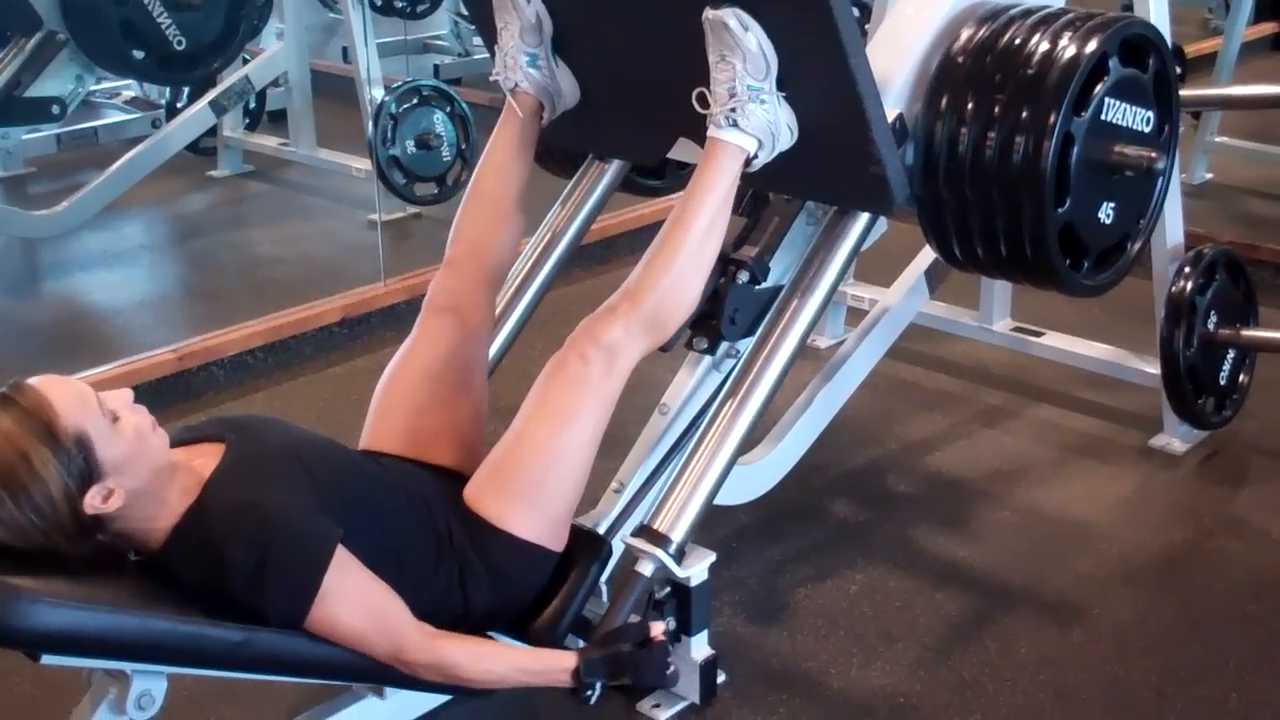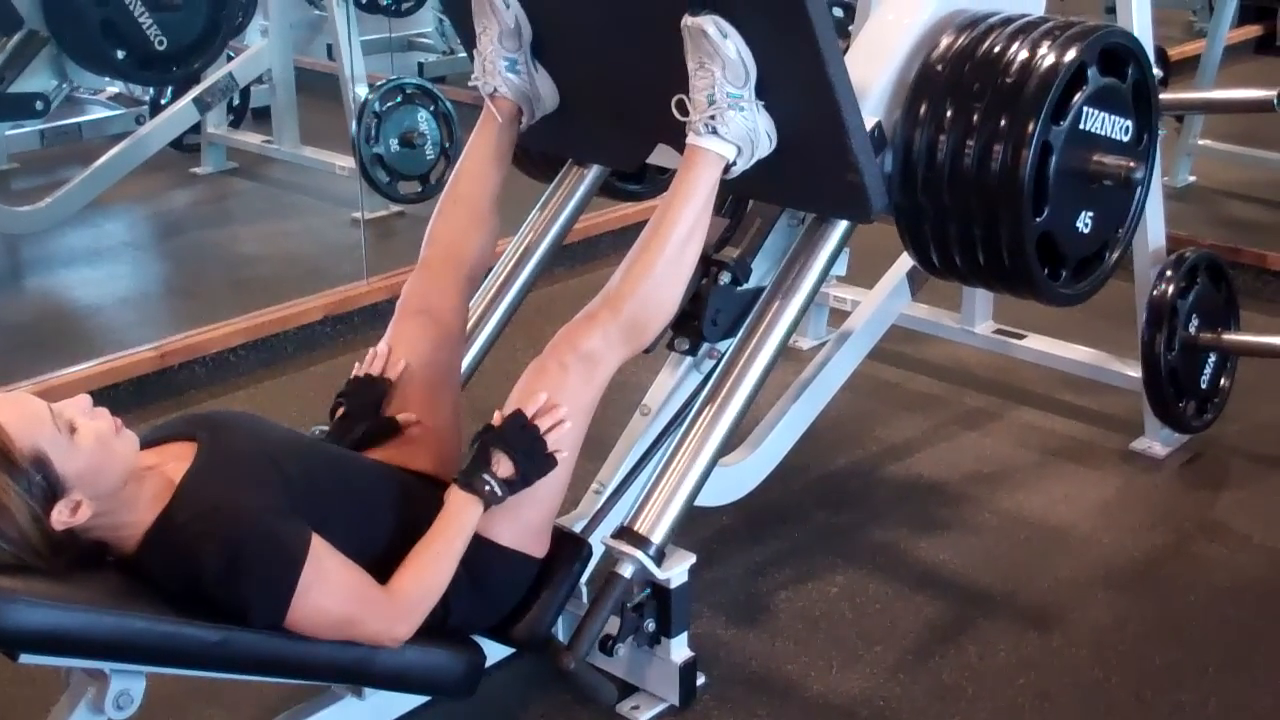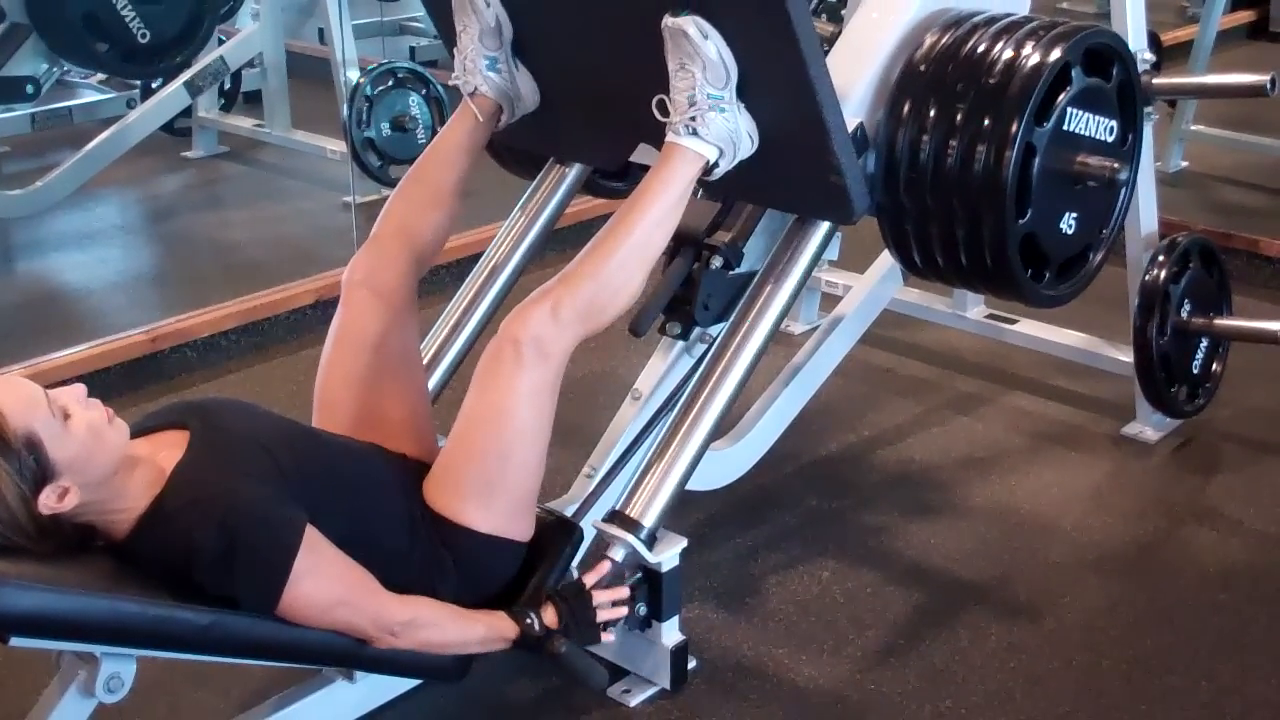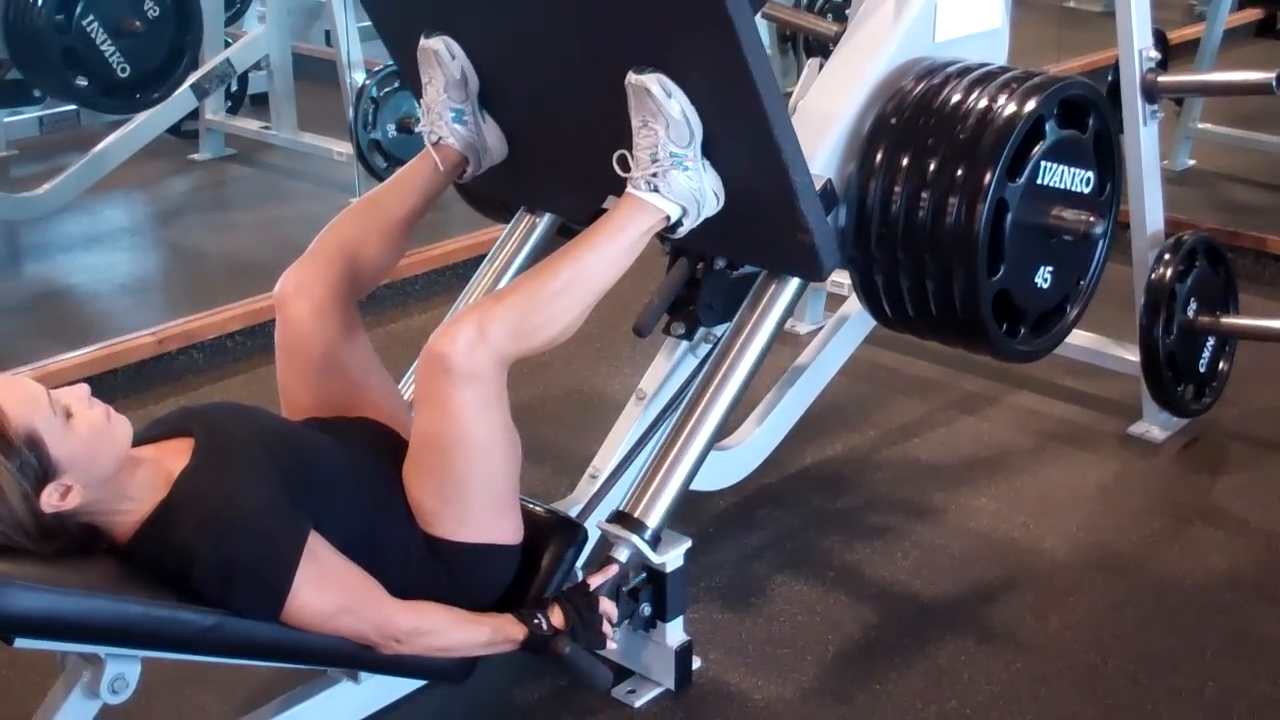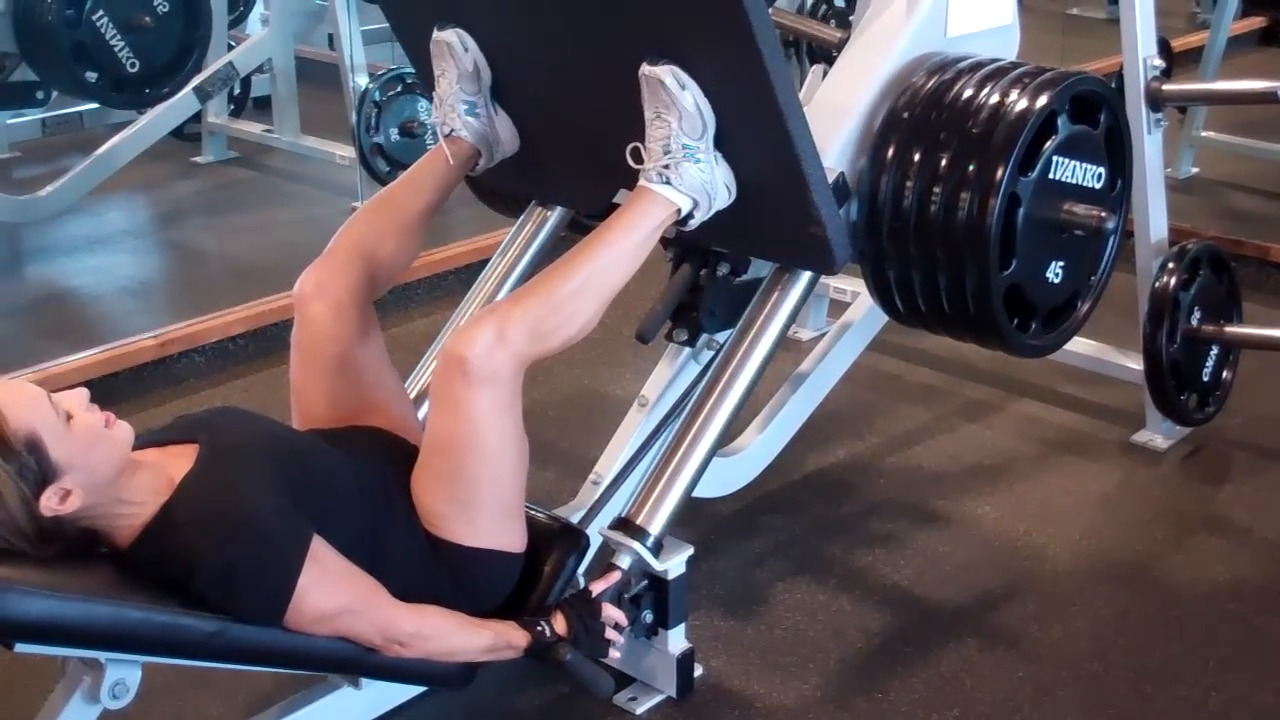
dt=1s
person 1, frame 1
left shoulder: (163, 479)
right shoulder: (252, 531)
right elbow: (420, 651)
right wrist: (593, 666)
left hip: (412, 495)
right hip: (478, 560)
left knee: (459, 294)
right knee: (608, 339)
left ankle: (528, 99)
right ankle: (736, 136)
person 1, frame 2
left shoulder: (148, 457)
right shoulder: (220, 537)
right elbow: (389, 619)
left wrist: (342, 434)
right wrist: (484, 485)
left hip: (390, 499)
right hip: (460, 573)
left knee: (435, 294)
right knee: (586, 347)
left ankle: (506, 98)
right ankle: (716, 139)
person 1, frame 3
left shoulder: (131, 461)
right shoulder: (218, 522)
right elbow: (386, 623)
right wrist: (543, 622)
left hip: (378, 481)
right hip: (446, 553)
left knee: (376, 277)
right knee: (536, 329)
left ankle: (485, 101)
right ankle: (694, 143)
person 1, frame 4
left shoulder: (134, 467)
right shoulder: (220, 530)
right elbow: (388, 628)
right wrist: (546, 626)
right hip: (446, 560)
left knee: (308, 291)
right knee: (463, 347)
left ankle: (453, 148)
right ankle: (657, 198)
person 1, frame 5
left shoulder: (133, 472)
right shoulder: (223, 536)
right elbow: (393, 631)
right wrist: (551, 634)
right hip: (444, 564)
left knee: (327, 292)
right knee: (481, 350)
left ankle: (465, 142)
right ankle: (668, 192)
